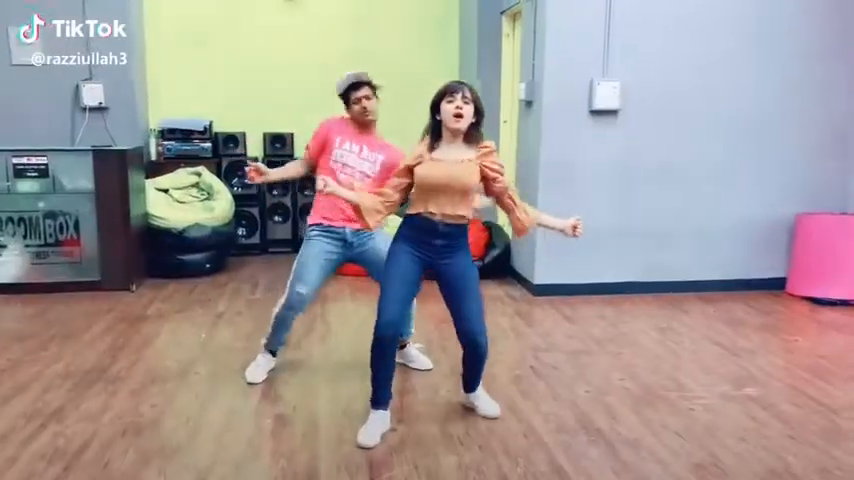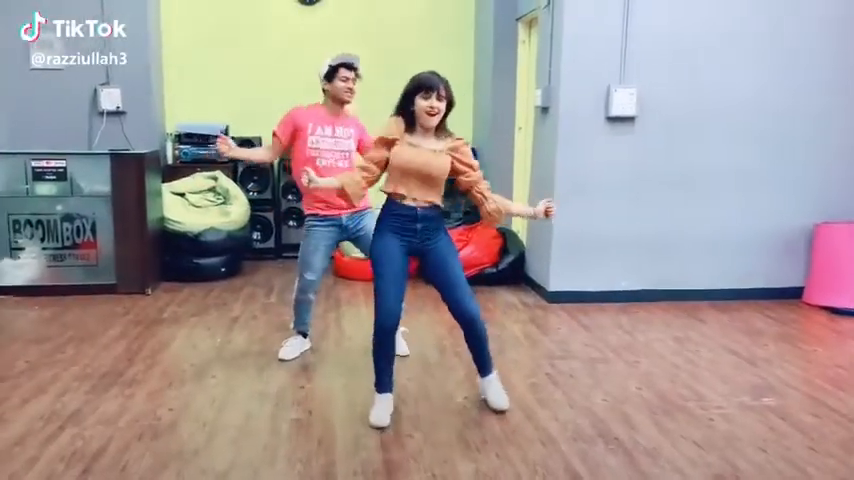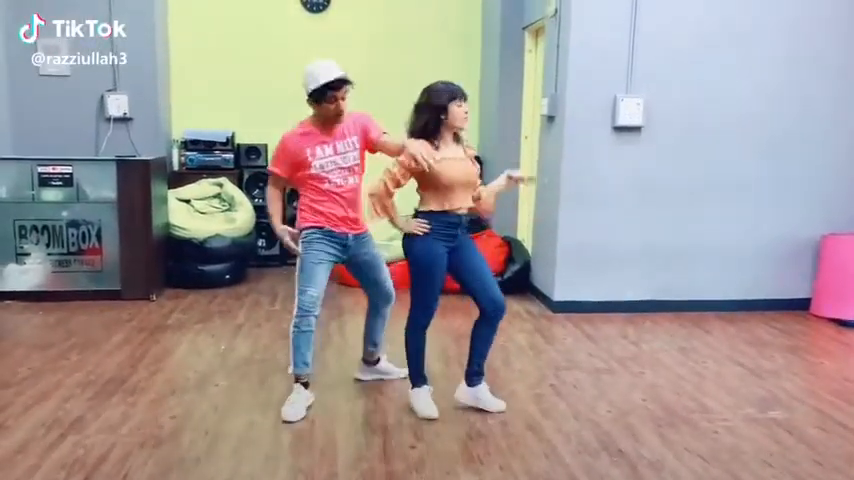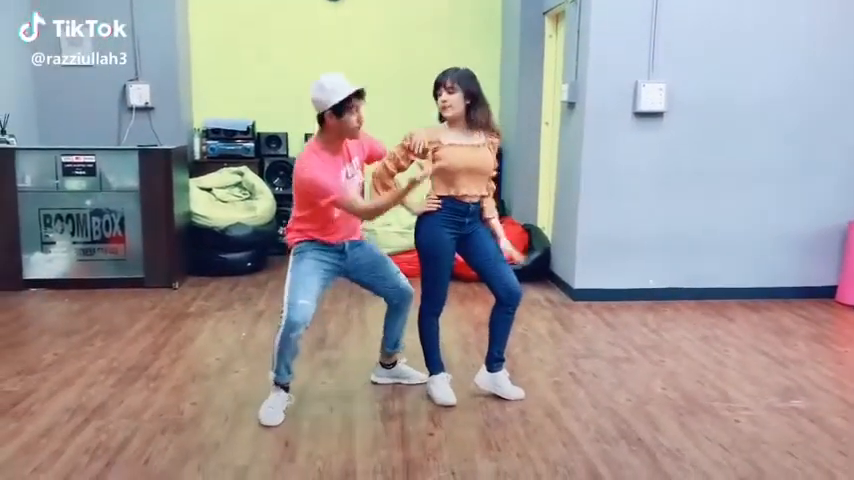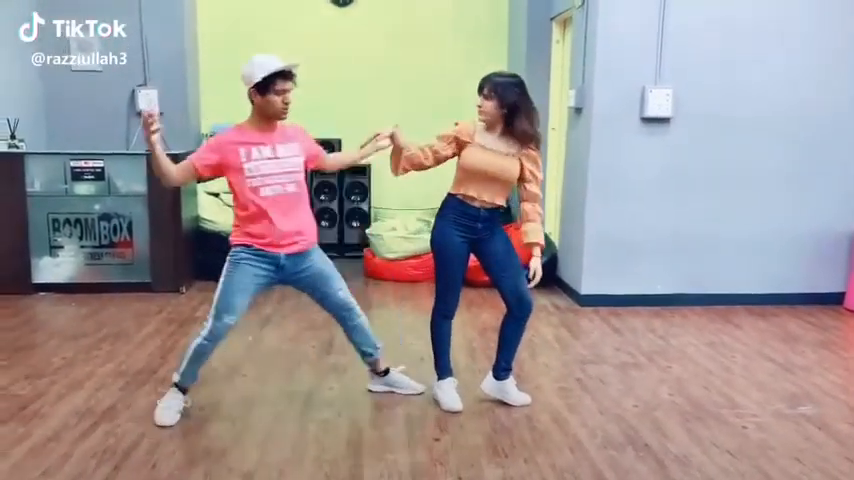
dt=1s
person 1, frame 1
left shoulder: (483, 155)
right shoulder: (420, 153)
left elbow: (509, 200)
right elbow: (387, 197)
left wrist: (558, 224)
right wrist: (339, 191)
left hip: (455, 247)
right hip: (411, 242)
left knee: (474, 337)
right knee: (386, 330)
left ankle: (472, 392)
right ankle: (379, 413)
person 1, frame 2
left shoulder: (454, 146)
right shoulder: (394, 133)
left elbow: (480, 192)
right elbow: (366, 174)
left wrist: (530, 211)
right wrist: (320, 182)
left hip: (433, 229)
right hip: (392, 227)
left knee: (468, 313)
right knee: (388, 317)
left ankle: (488, 377)
right ankle: (384, 395)
person 1, frame 3
left shoulder: (463, 151)
right shoulder: (421, 150)
right elbow: (380, 191)
left wrist: (507, 179)
right wrist: (403, 225)
left hip: (460, 235)
right hip: (431, 235)
left knee: (493, 305)
right knee: (422, 314)
left ankle: (472, 386)
right ankle: (418, 389)
person 1, frame 4
left shoulder: (488, 139)
right shoulder: (428, 138)
left elbow: (487, 191)
right elbow: (384, 172)
left wrist: (501, 235)
right wrist: (411, 205)
left hip: (474, 222)
right hip: (439, 221)
left knee: (510, 292)
right knee: (434, 303)
left ankle: (492, 372)
right ankle: (437, 376)
person 1, frame 5
left shoulder: (526, 150)
right shoulder: (466, 133)
left elbow: (531, 200)
right elbow: (426, 157)
left wrist: (536, 252)
right wrist: (399, 142)
left hip: (492, 226)
right hip: (454, 220)
left knee: (521, 302)
right knee: (446, 304)
left ankle: (500, 379)
right ankle: (444, 381)
person 2, frame 1
left shoulder: (390, 152)
right shoulder: (330, 129)
right elbow: (305, 165)
right wrist: (271, 175)
left hip: (369, 233)
right hip: (325, 231)
right knee: (297, 297)
left ankle: (403, 347)
right ankle: (268, 353)
person 2, frame 2
left shoulder: (355, 125)
right shoulder: (299, 117)
right elbow: (272, 152)
right wrist: (237, 152)
left hip: (360, 213)
right hip: (321, 219)
right knee: (308, 281)
left ankle: (390, 332)
right ankle: (300, 335)
person 2, frame 3
left shoulder: (357, 123)
right shoulder: (293, 141)
left elbow: (391, 147)
right elbow: (275, 187)
left wrist: (410, 146)
right wrist: (278, 223)
left hip: (357, 232)
right hip: (318, 234)
left knee: (382, 294)
right knee: (308, 306)
left ankle: (371, 361)
right ankle: (302, 387)
person 2, frame 4
left shoulder: (356, 141)
right shoulder: (312, 166)
left elbow: (388, 159)
right elbow: (363, 211)
left wrist: (407, 191)
right wrist: (408, 186)
left hip: (353, 243)
right hip: (314, 248)
left knee: (402, 293)
right knee: (296, 319)
left ankle: (388, 365)
right ankle: (280, 390)
person 2, frame 5
left shoulder: (297, 136)
right shoulder: (226, 144)
left elbow: (326, 163)
right elbow: (173, 178)
left wrist: (371, 147)
right wrist: (154, 144)
left hip: (303, 252)
right hip: (252, 255)
left knee: (348, 309)
right knee: (218, 328)
left ankle: (381, 373)
right ankle: (179, 389)
